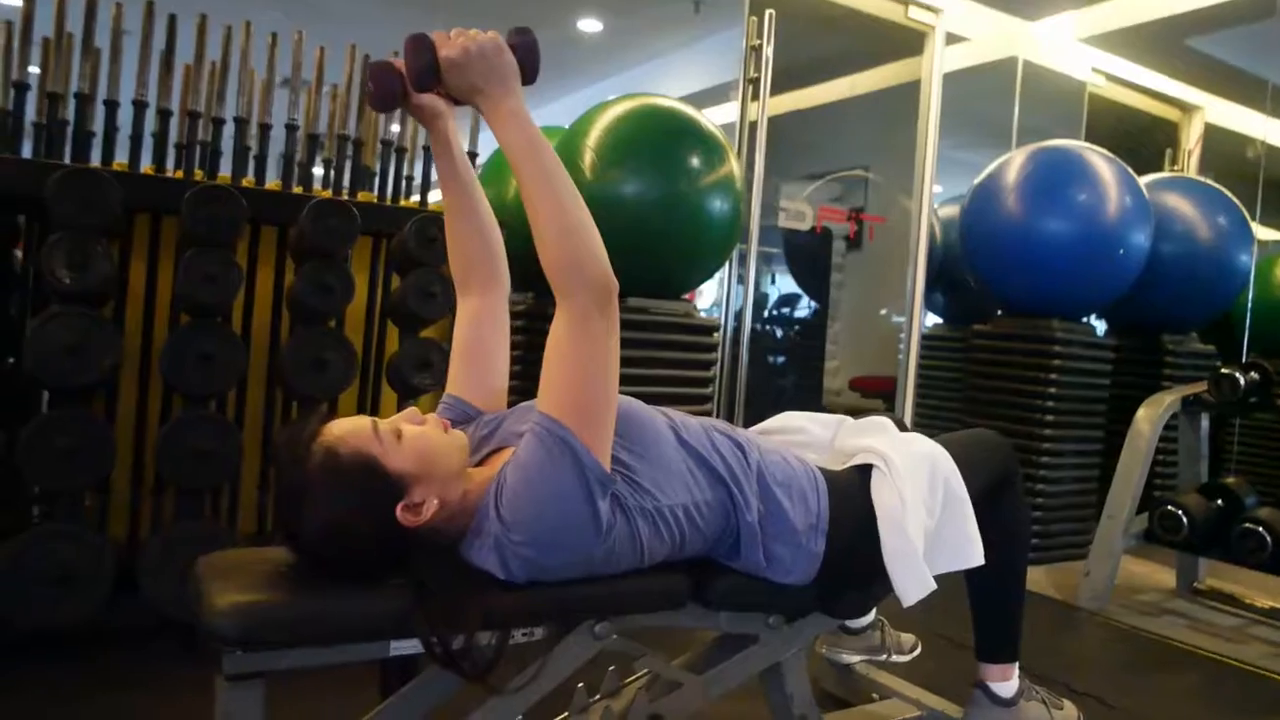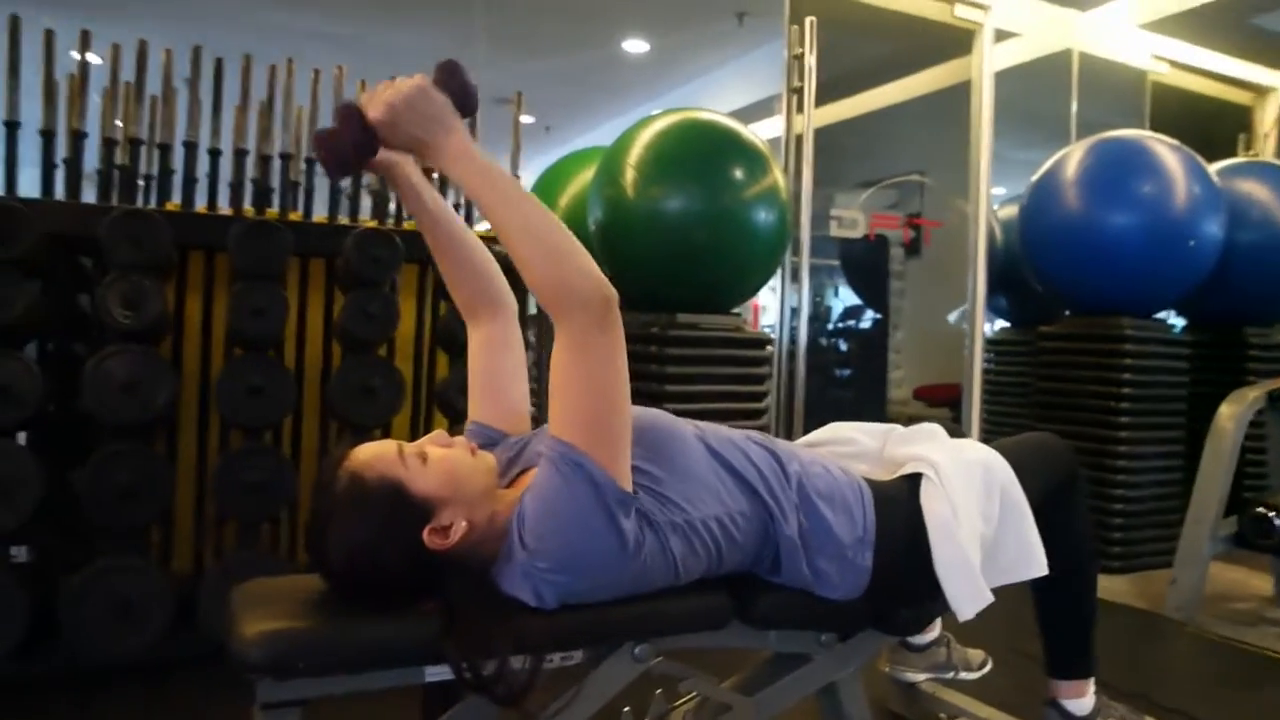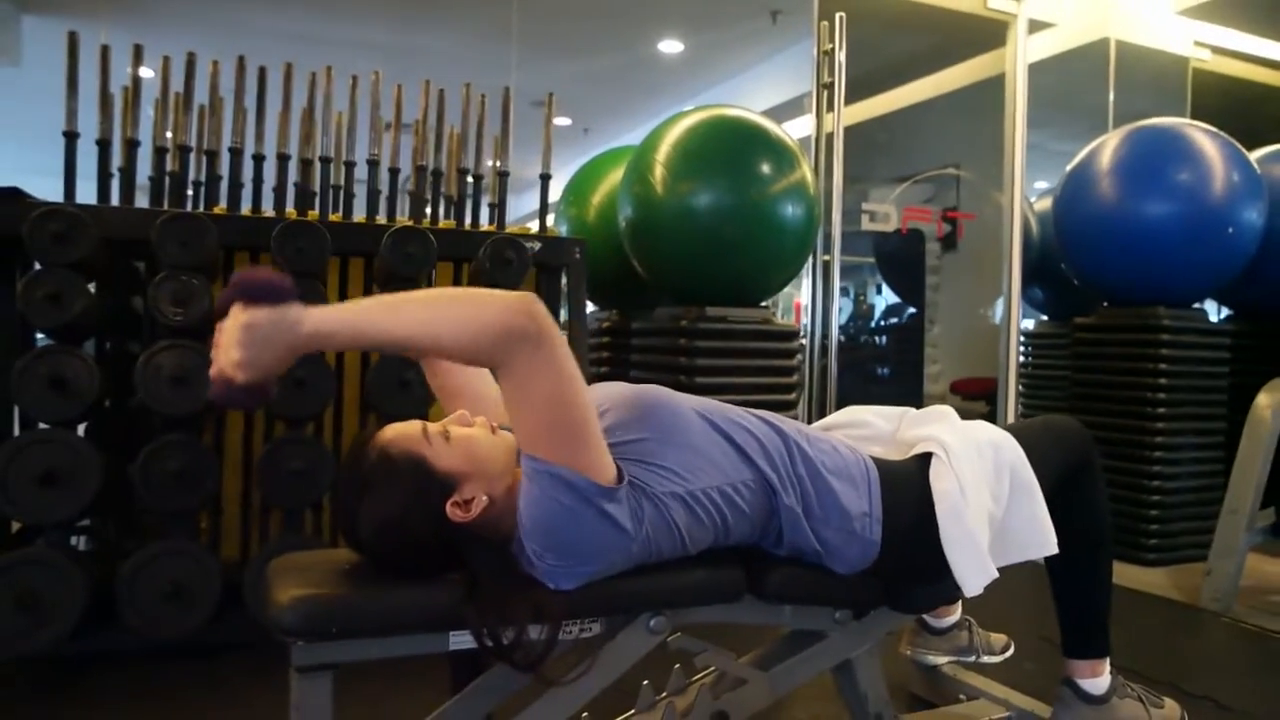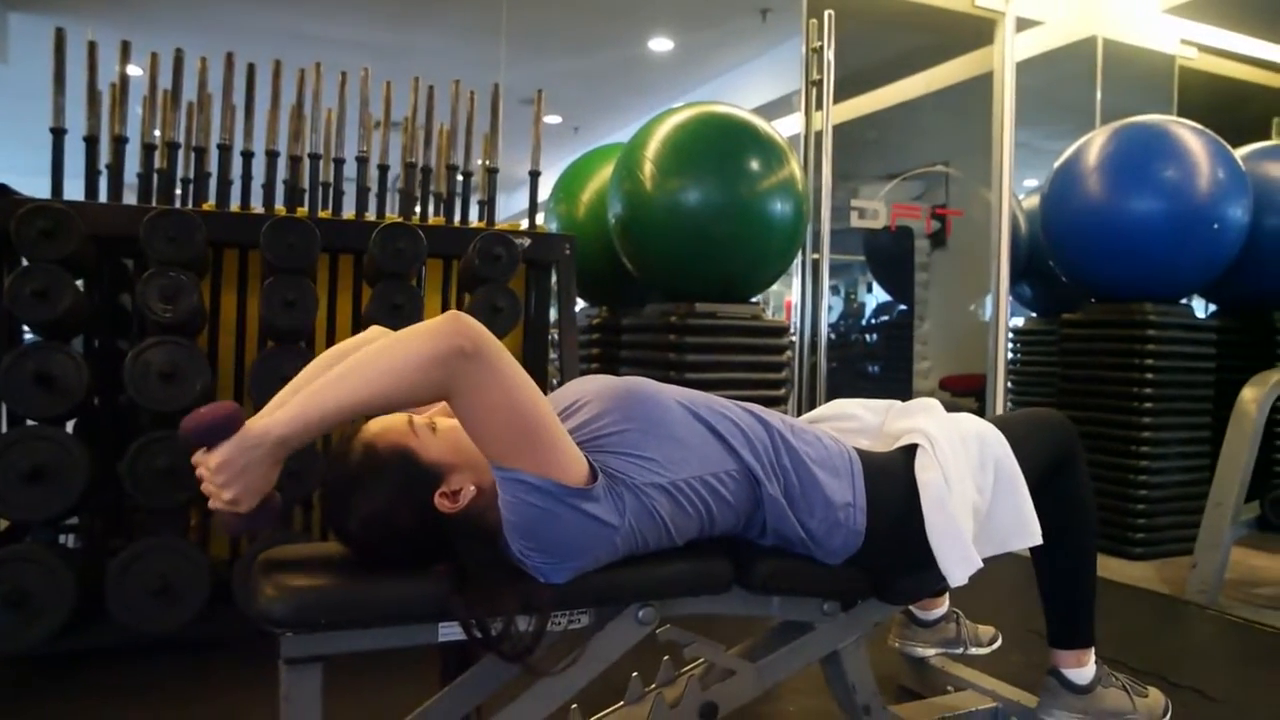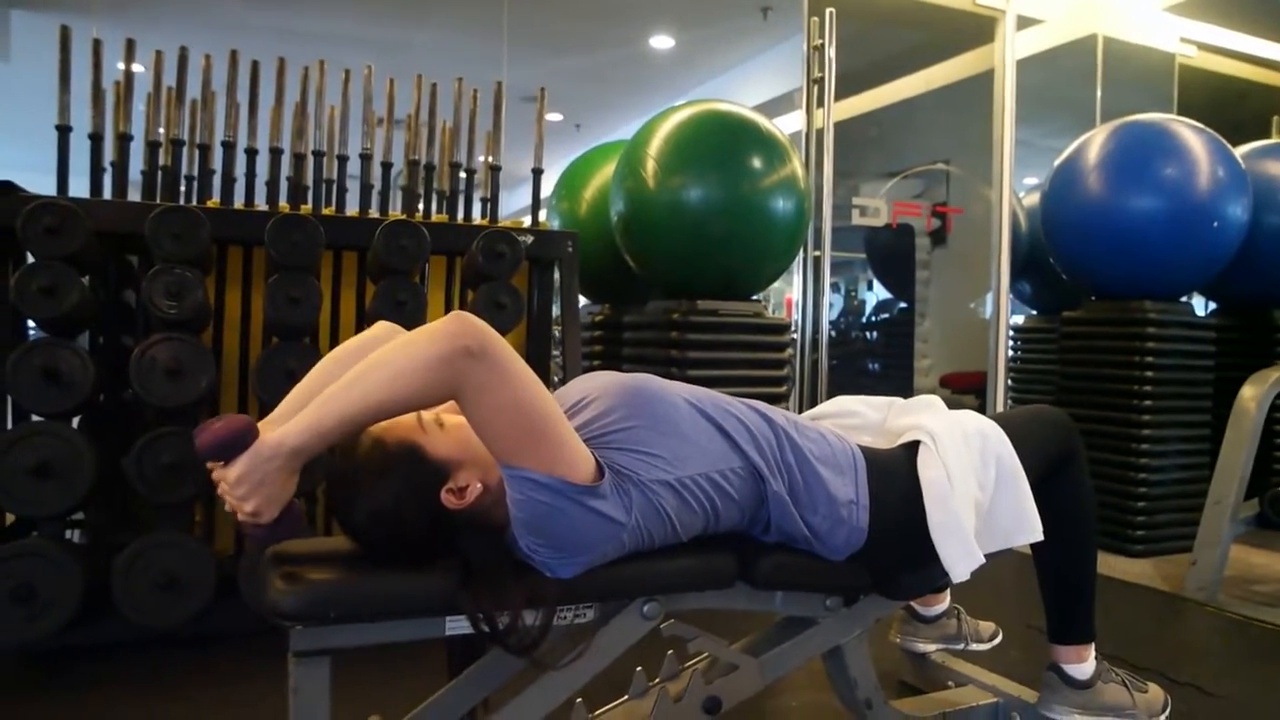
dt=0.7s
person 1, frame 1
left shoulder: (467, 445)
right shoulder: (540, 514)
left elbow: (483, 288)
right elbow: (590, 293)
left wrist: (442, 132)
right wrist: (502, 104)
right hip: (804, 530)
left knee: (860, 435)
right knee: (991, 457)
left ankle: (853, 625)
person 1, frame 2
left shoulder: (496, 470)
right shoulder: (561, 539)
left elbow: (492, 314)
right elbow: (589, 309)
left wrist: (406, 178)
right wrist: (447, 143)
right hip: (851, 542)
left knee: (921, 444)
right knee: (1050, 464)
left ankle: (919, 639)
person 1, frame 3
left shoulder: (506, 477)
right shoulder: (565, 524)
left elbow: (444, 341)
right elbow: (521, 324)
left wrist: (302, 324)
right wrist: (300, 325)
right hip: (864, 516)
left knee: (936, 424)
right knee: (1069, 445)
left ankle: (938, 623)
person 1, frame 4
left shoulder: (489, 479)
right shoulder: (551, 520)
left elbow: (381, 343)
right elbow: (457, 343)
left wrist: (260, 420)
right wrist: (264, 443)
right hip: (852, 508)
right knee: (1052, 439)
left ankle: (927, 617)
person 1, frame 5
left shoulder: (505, 479)
right shoulder: (559, 516)
left elbow: (390, 337)
right elbow: (462, 342)
left wrist: (272, 426)
right wrist: (282, 450)
right hip: (853, 505)
left knee: (924, 416)
right knee: (1052, 432)
left ankle: (928, 613)
